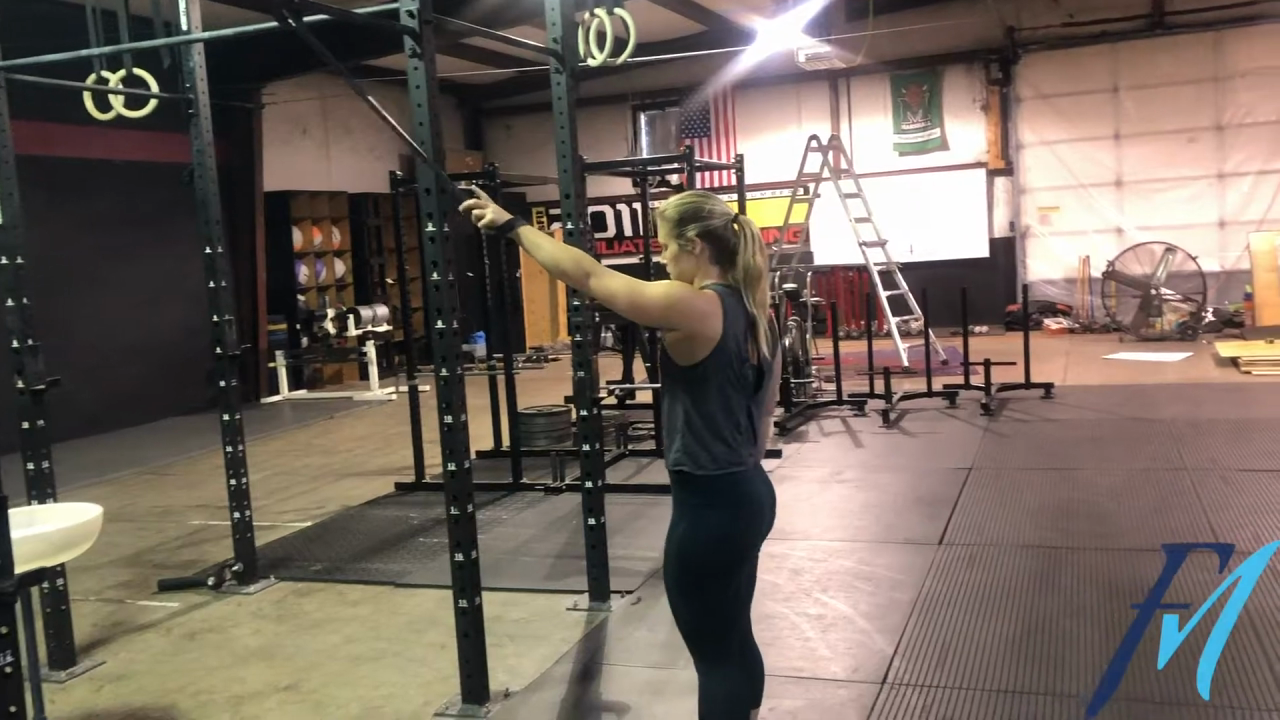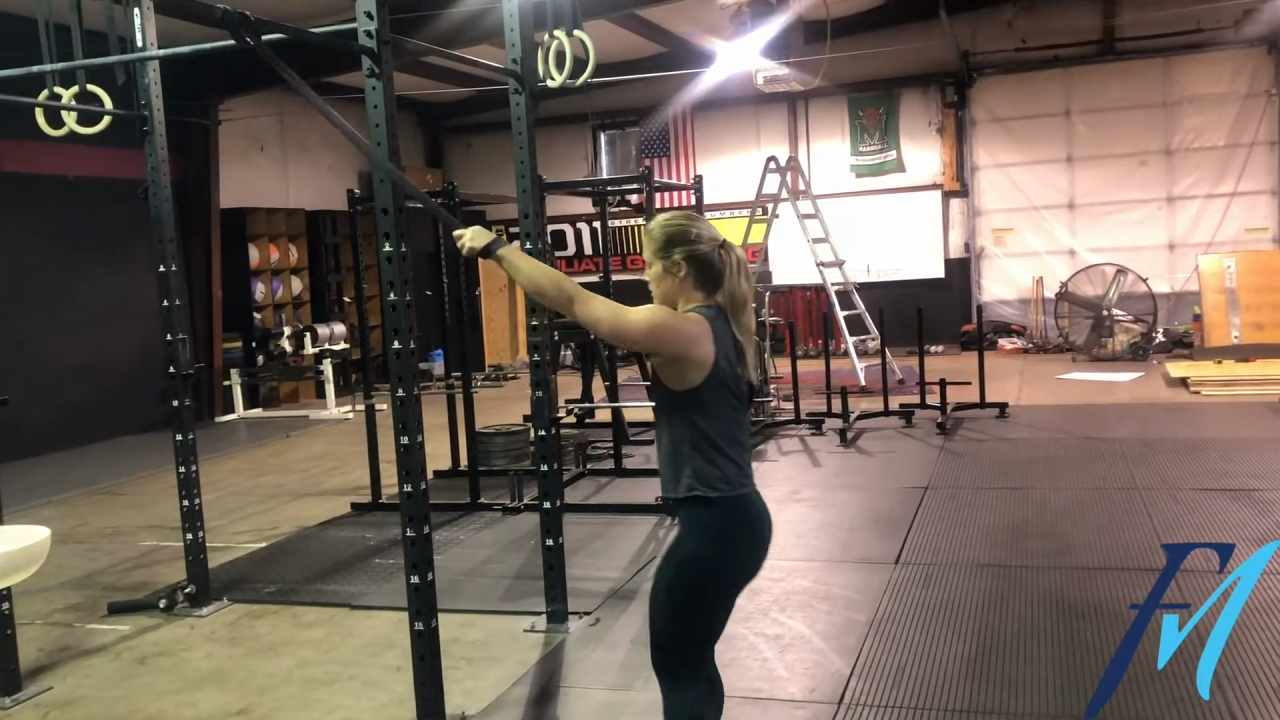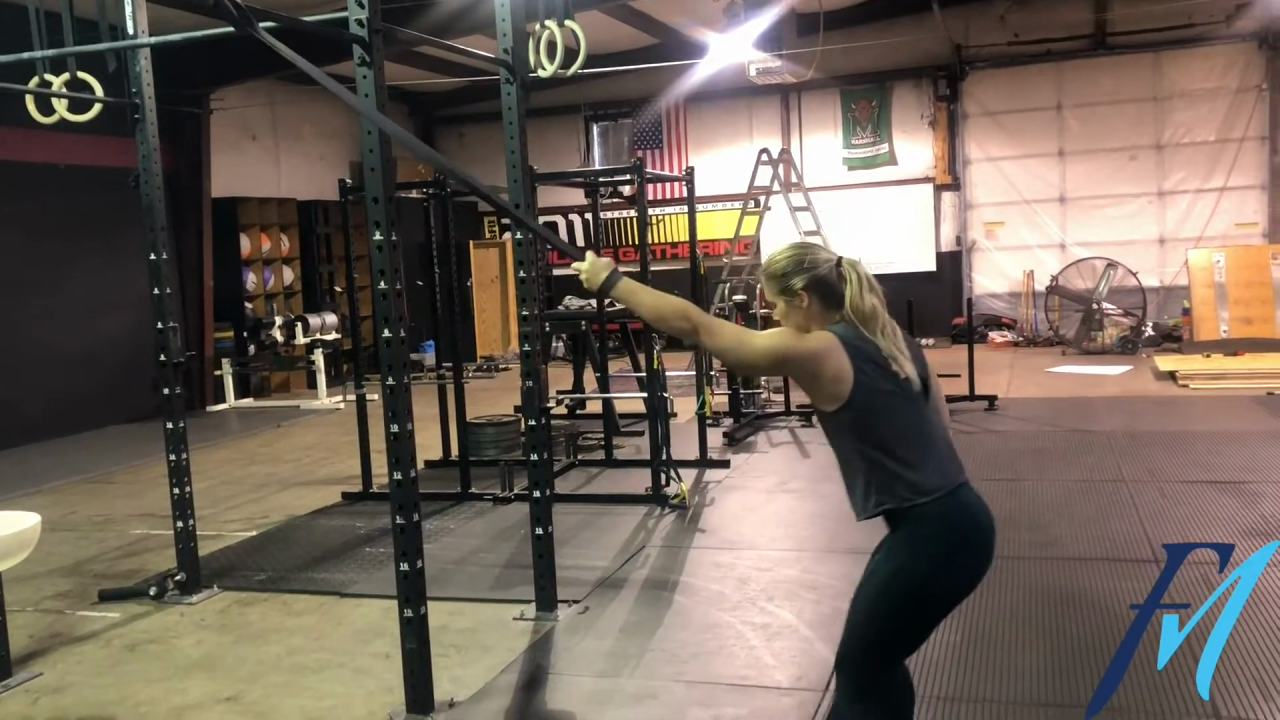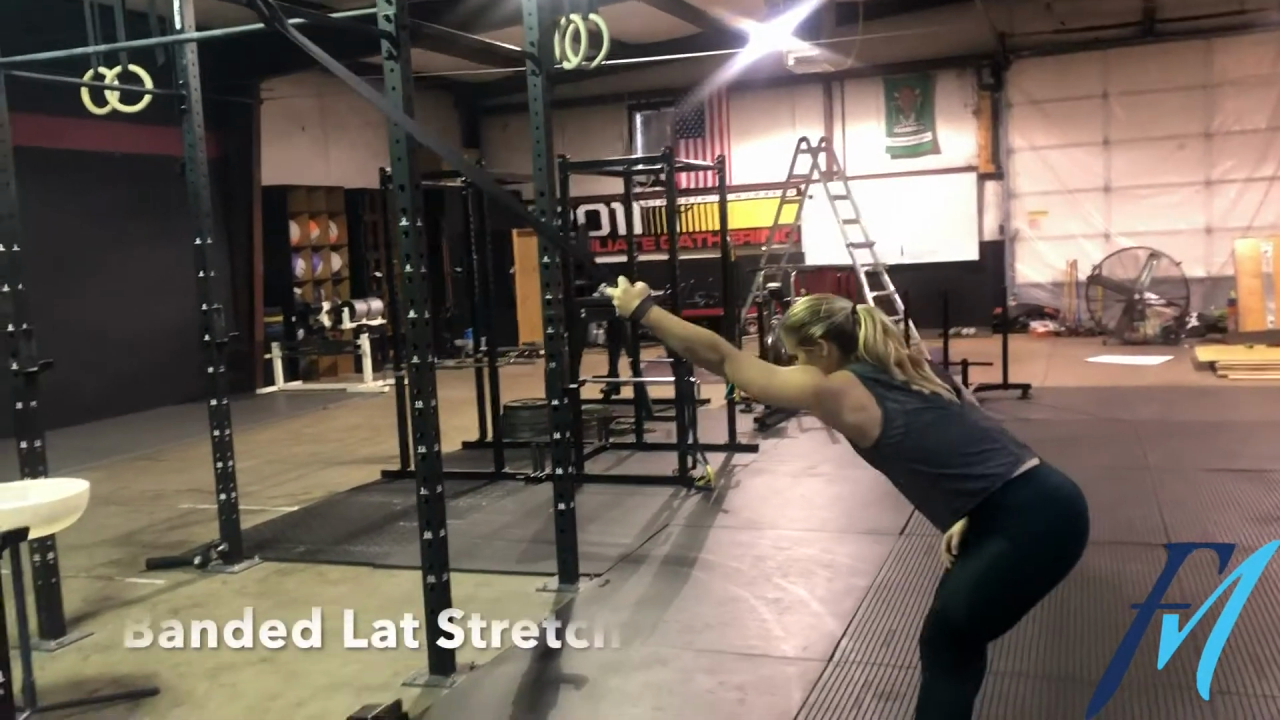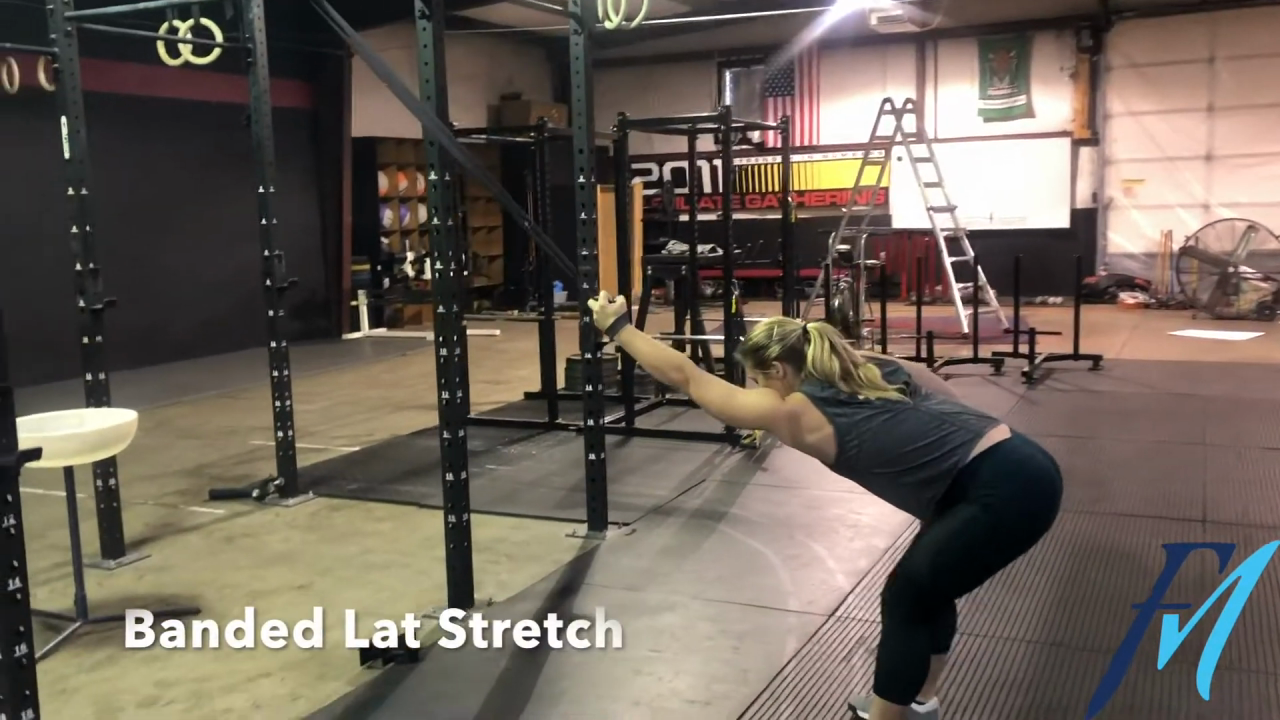
dt=1s
person 1, frame 1
left shoulder: (692, 307)
right shoulder: (753, 312)
left elbow: (587, 275)
left wrist: (512, 225)
left hip: (708, 505)
right hip: (748, 495)
left knee: (715, 655)
right knee: (734, 640)
person 1, frame 2
left shoulder: (681, 332)
right shoulder: (727, 329)
left elbow: (569, 298)
left wrist: (495, 248)
left hip: (713, 526)
right hip: (739, 517)
left knee: (678, 674)
right knee: (691, 661)
person 1, frame 3
left shoulder: (815, 353)
right shoulder: (889, 342)
left elbow: (695, 326)
left wrist: (610, 281)
left hip: (935, 534)
right hip: (954, 520)
left knee: (857, 673)
right knee: (874, 656)
person 1, frame 4
left shoulder: (839, 393)
right shoulder: (907, 369)
left elbow: (722, 358)
left wrist: (642, 310)
right wrist: (968, 517)
left hip: (1034, 520)
right hip: (1028, 502)
left knee: (945, 644)
right knee: (953, 631)
person 1, frame 5
left shoulder: (795, 413)
right shoulder: (875, 369)
left elbow: (687, 377)
left wrist: (617, 326)
left hip: (1006, 488)
right hip: (1018, 465)
left knee: (906, 599)
right knee: (926, 588)
